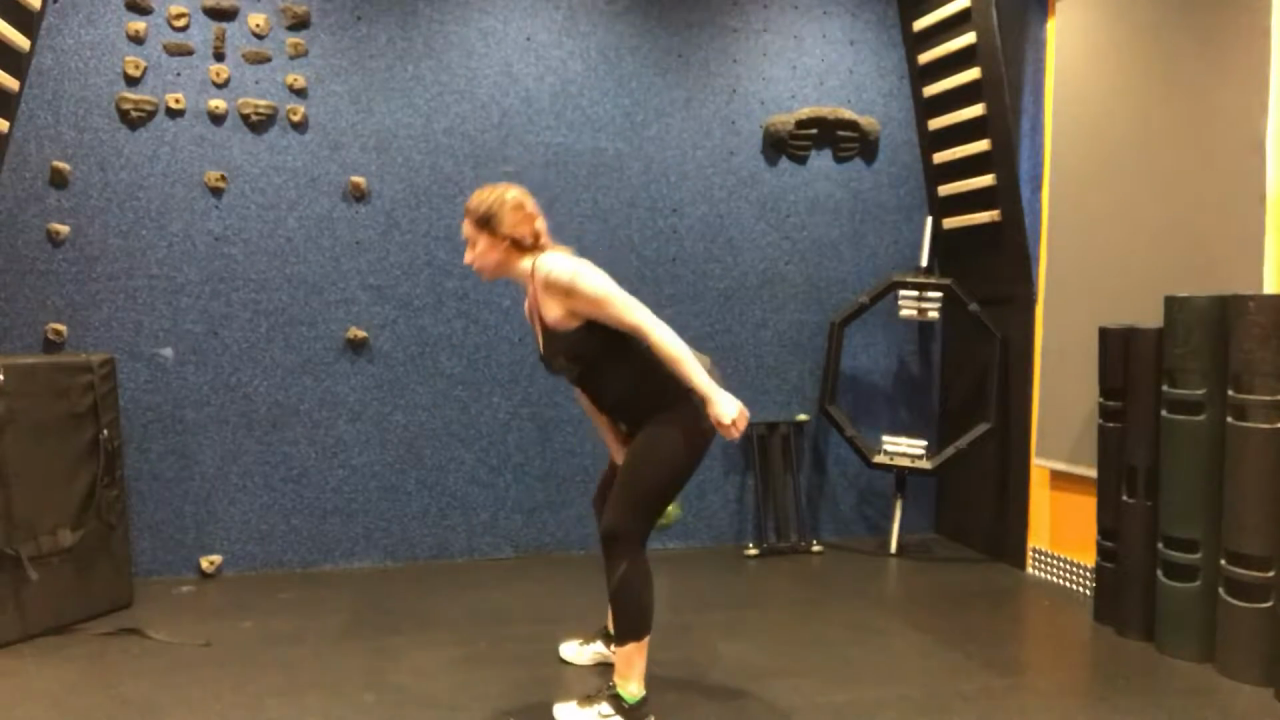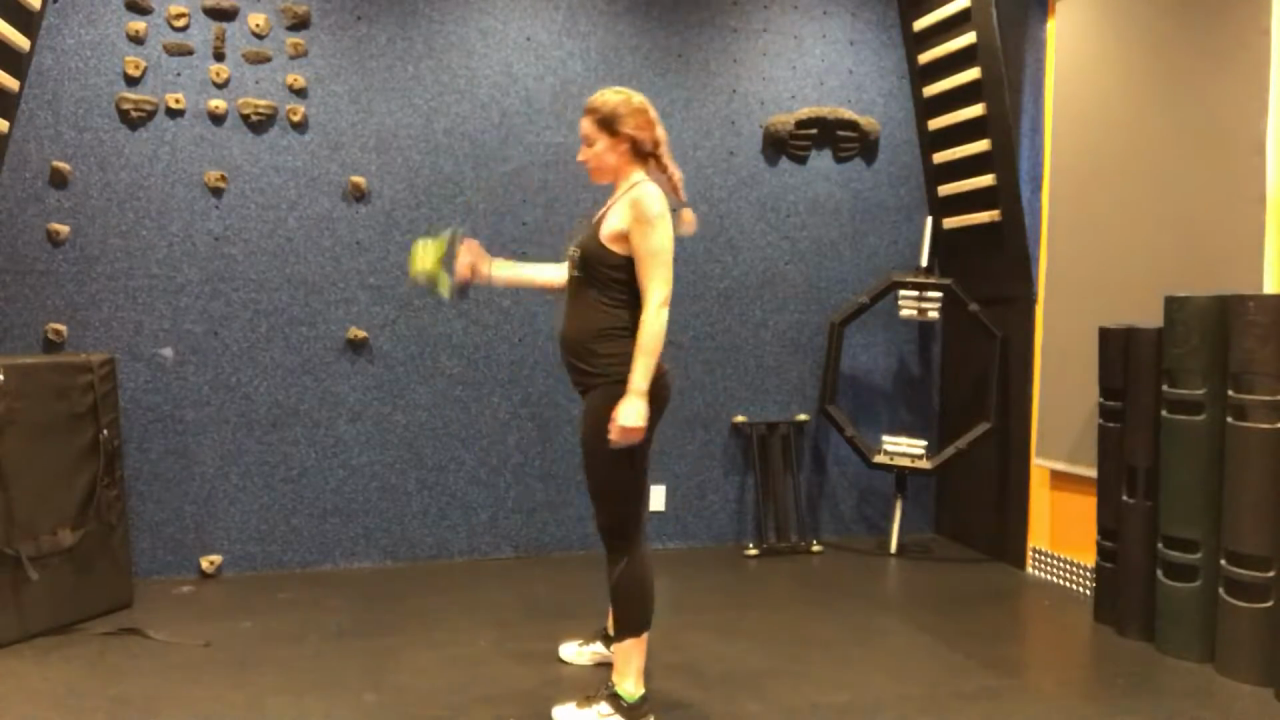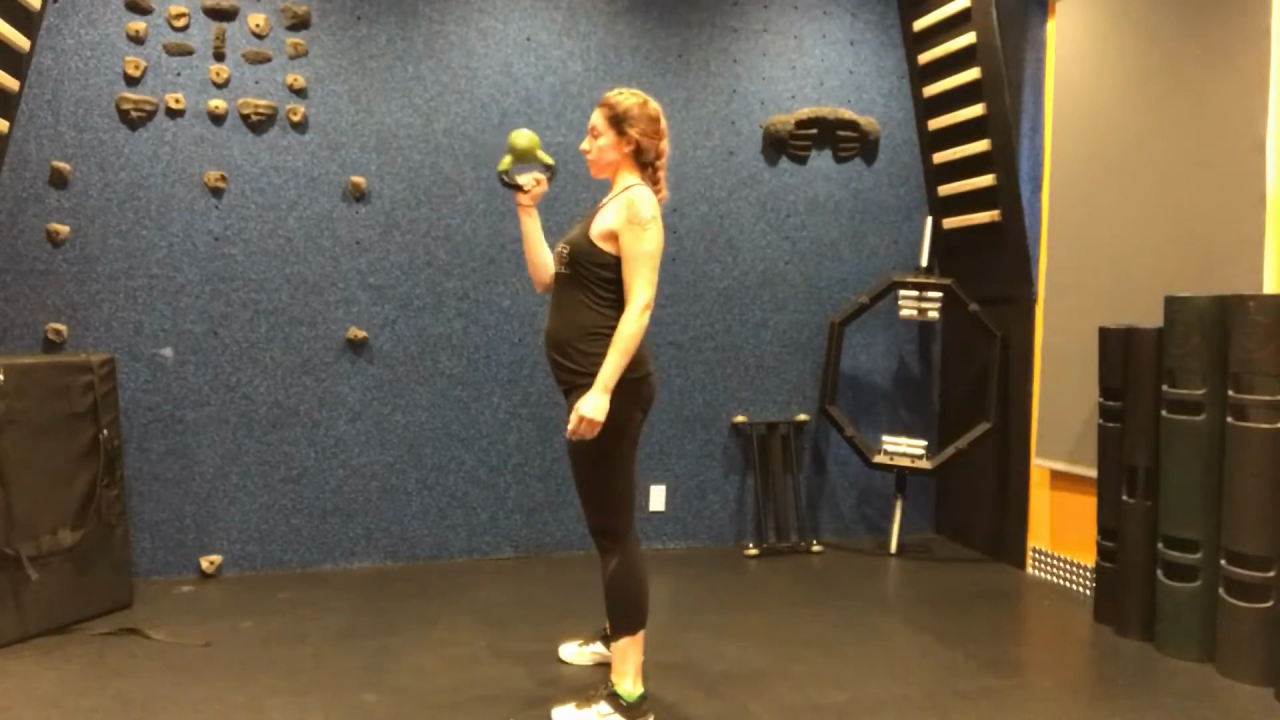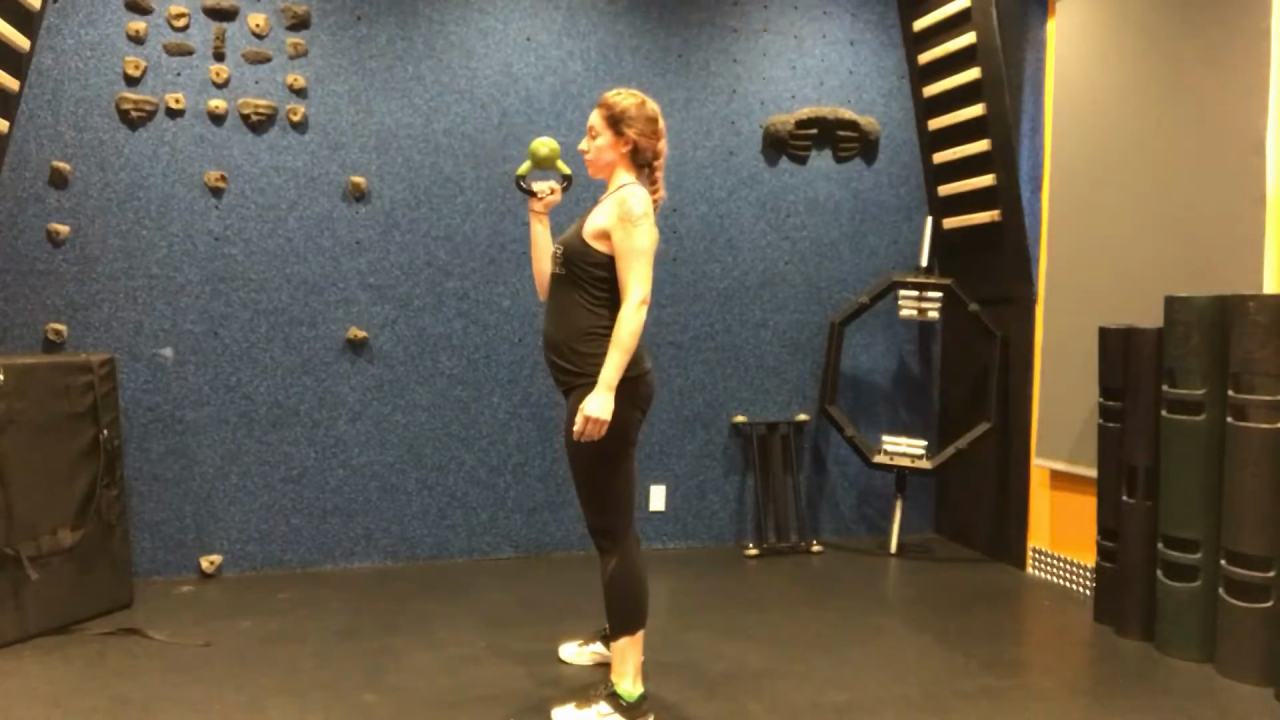
dt=0.4s
person 1, frame 1
left shoulder: (562, 276)
right shoulder: (533, 304)
left elbow: (650, 328)
right elbow: (585, 381)
left wrist: (713, 395)
right wrist: (623, 458)
left hip: (683, 406)
right hip: (651, 411)
left knee: (622, 530)
right knee: (611, 510)
right ankle: (616, 637)
person 1, frame 2
left shoulder: (645, 200)
right shoulder: (617, 201)
left elbow: (656, 304)
right elbow: (571, 276)
left wrist: (637, 395)
right wrist: (490, 271)
left hip: (623, 387)
right hip: (600, 384)
left knee: (621, 529)
right knee: (611, 522)
right ankle: (616, 634)
person 1, frame 3
left shoulder: (636, 203)
right shoulder: (610, 205)
left elbow: (640, 306)
right elbow: (547, 280)
left wrist: (602, 391)
right wrist: (527, 210)
left hip: (609, 387)
right hip: (591, 383)
left knee: (613, 529)
right knee: (607, 523)
right ankle: (618, 636)
person 1, frame 4
left shoulder: (630, 202)
right shoulder: (606, 203)
left elbow: (636, 302)
right elbow: (549, 288)
left wrist: (605, 389)
right wrist: (539, 216)
left hip: (608, 386)
right hip: (589, 382)
left knee: (612, 529)
right knee: (608, 524)
right ankle: (618, 636)
